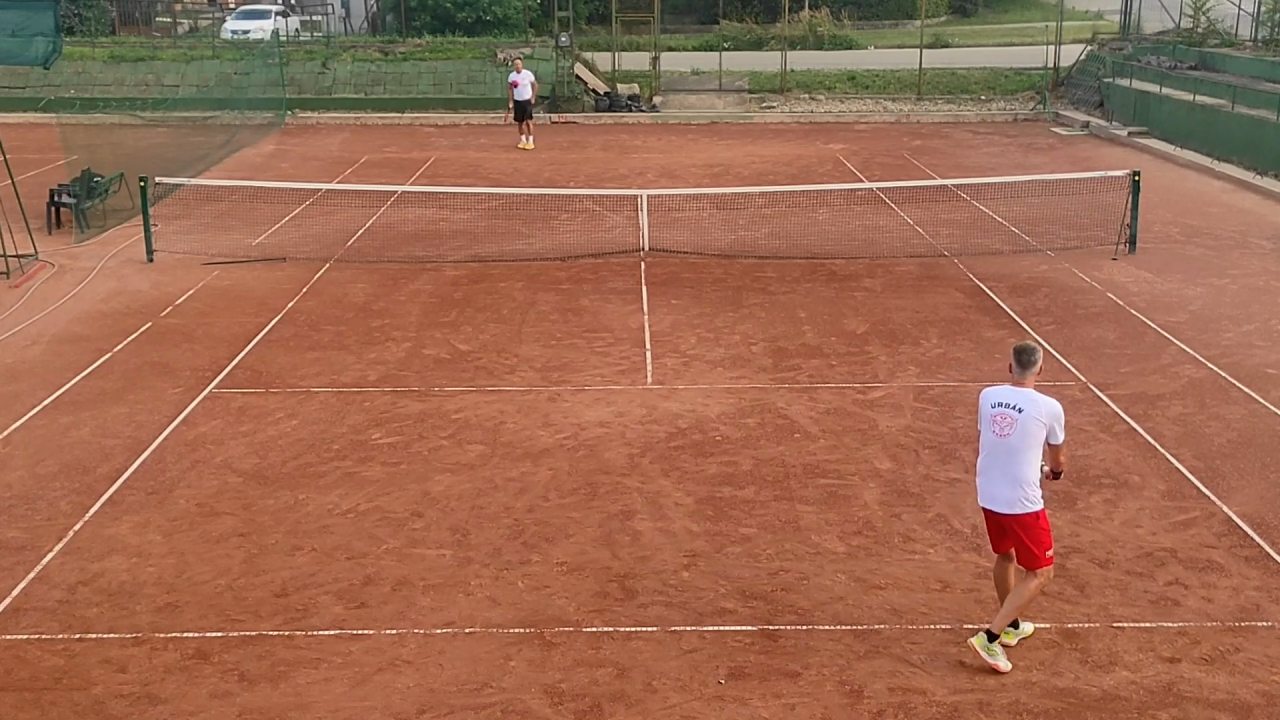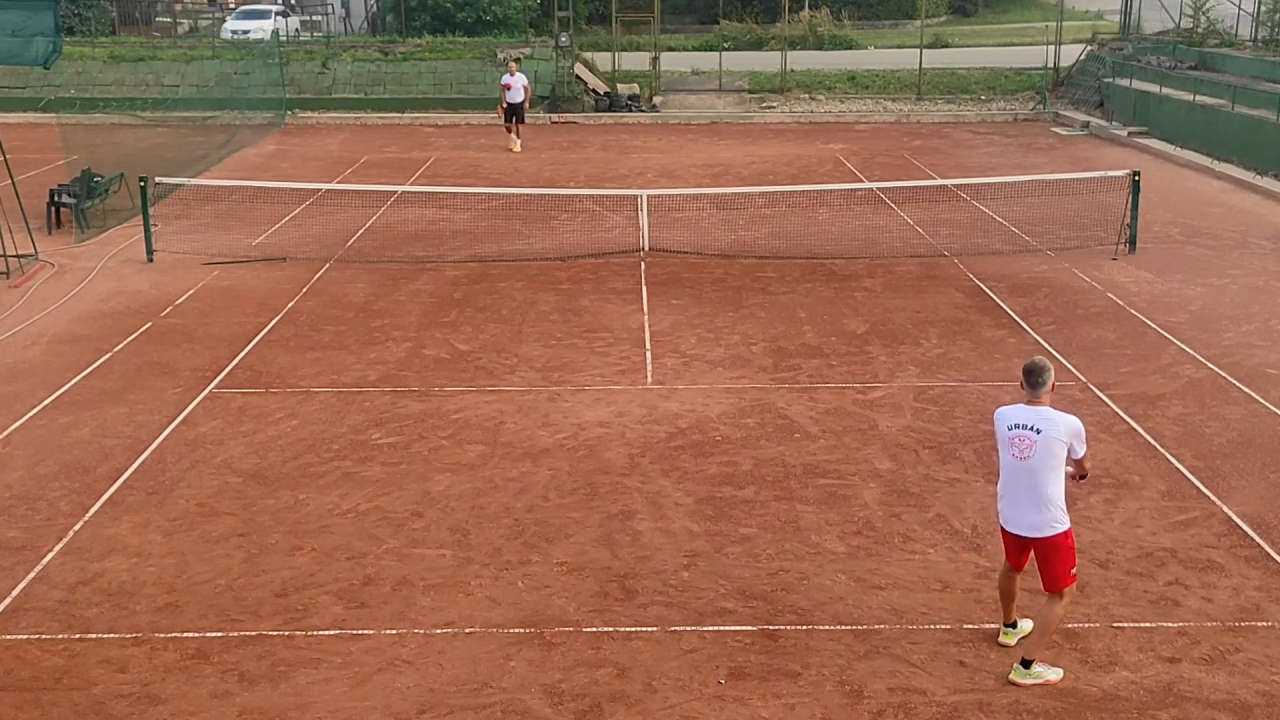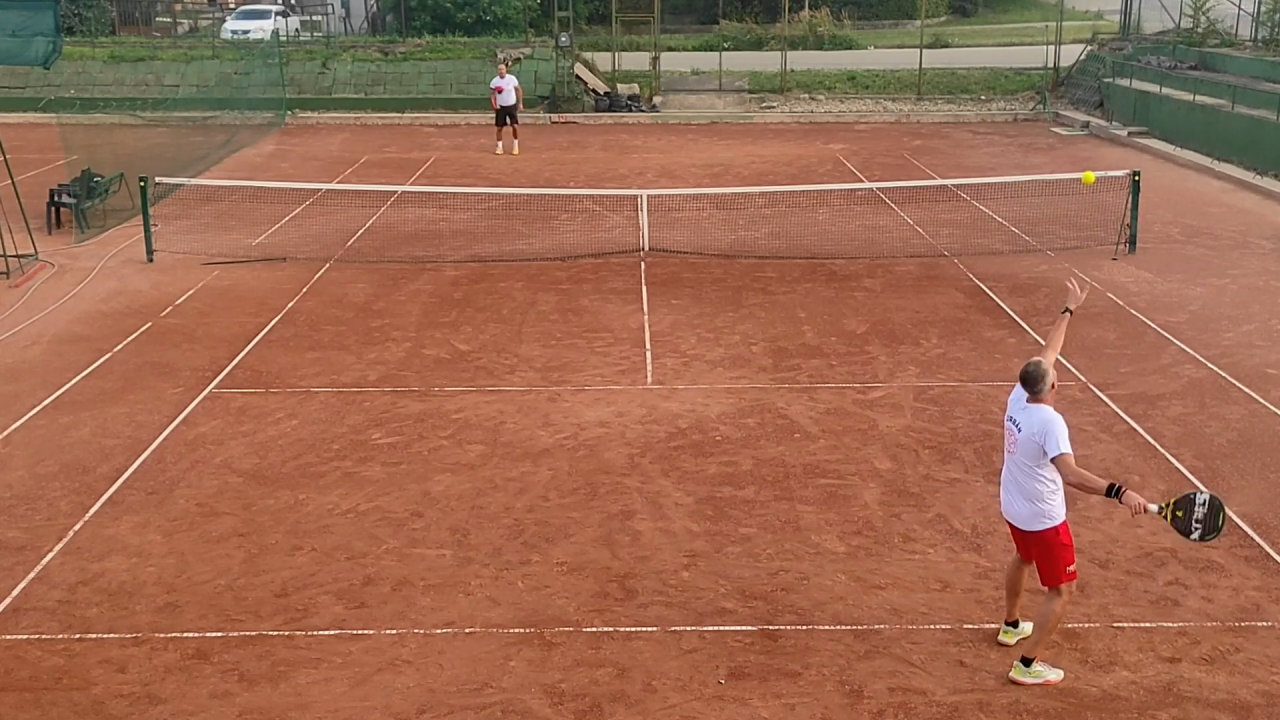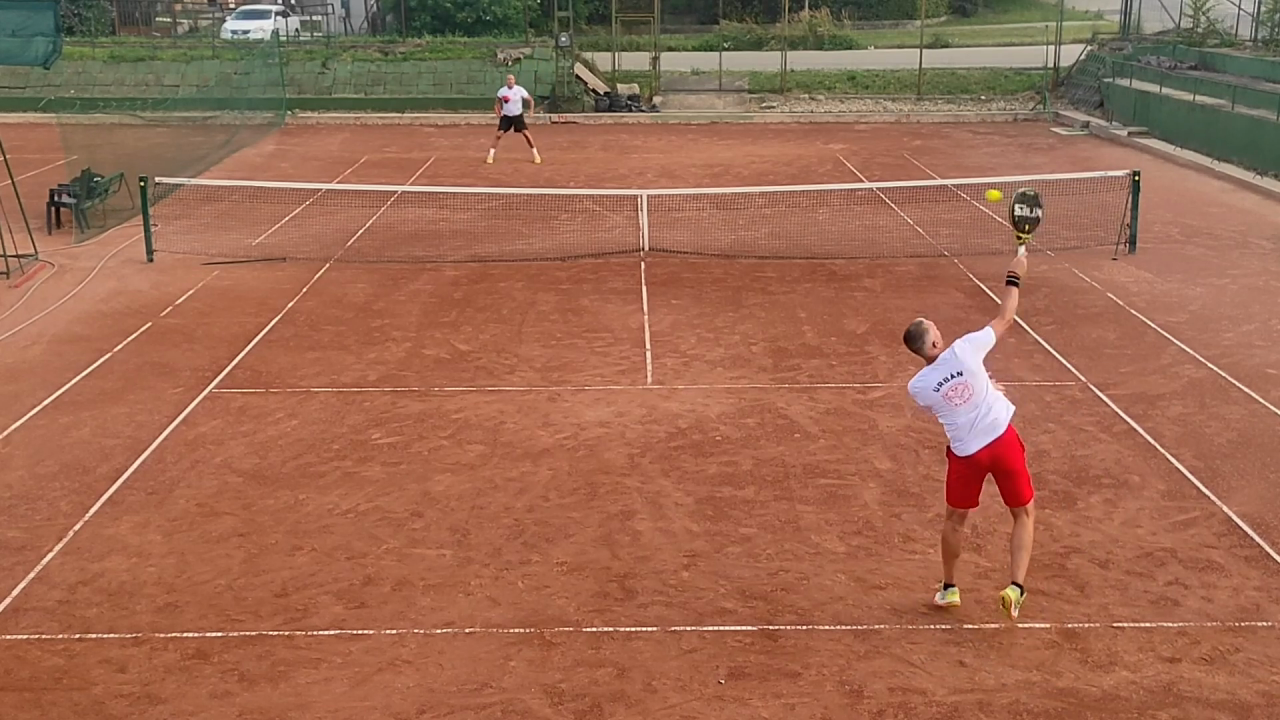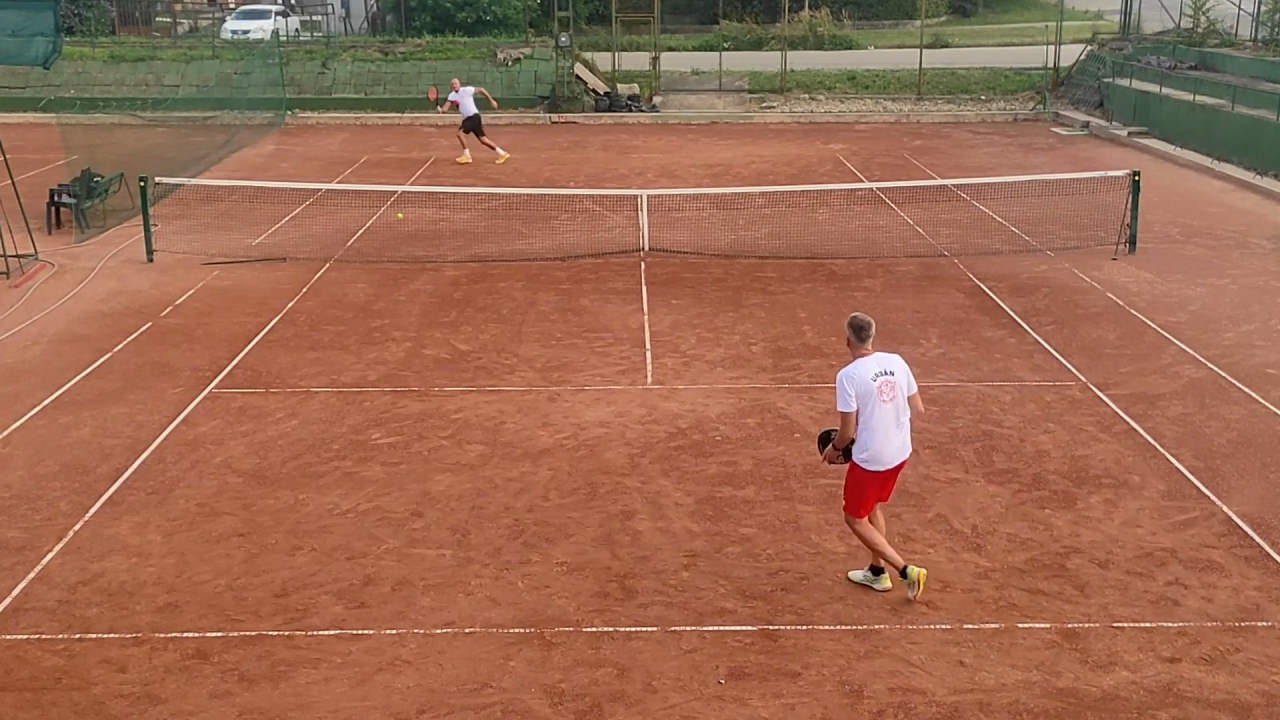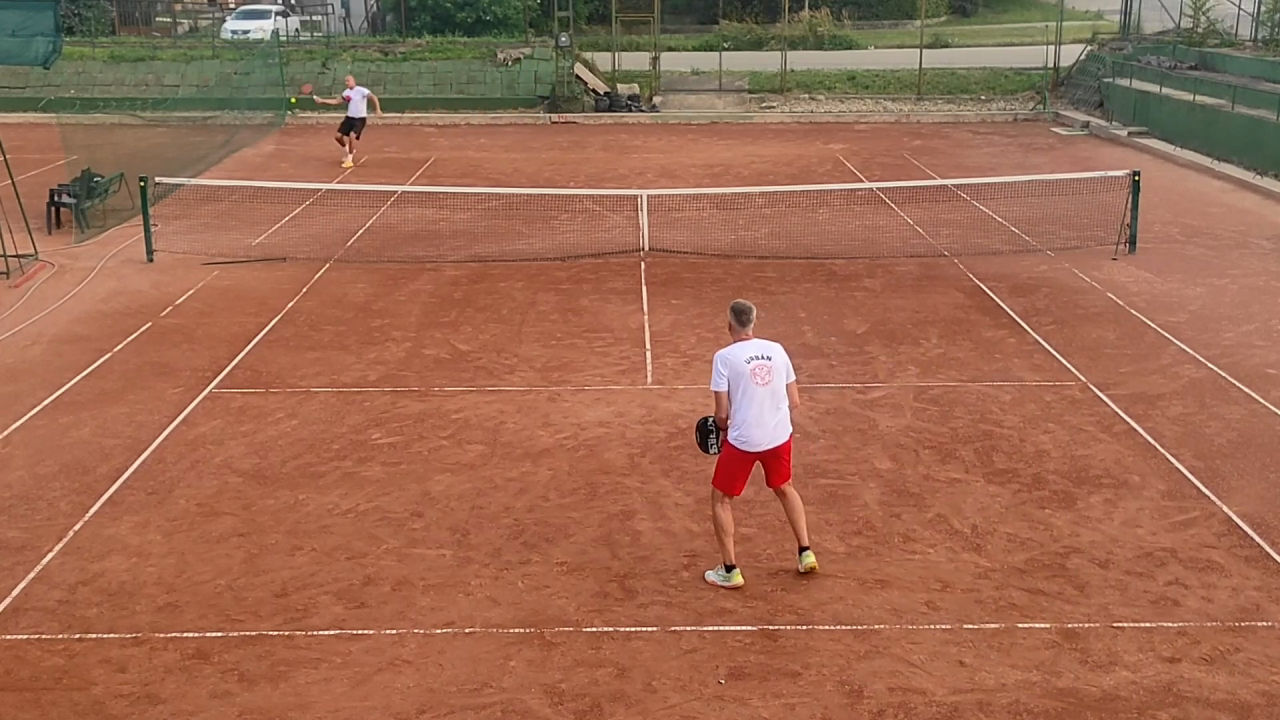
dt=0.7s
person 1, frame 1
left shoulder: (987, 397)
right shoulder: (1049, 407)
right elbow: (1057, 458)
right wrist: (1054, 472)
left hip: (989, 496)
right hip: (1023, 503)
left knee: (1005, 556)
right knee: (1040, 573)
left ankle: (1011, 624)
right ankle: (990, 637)
person 1, frame 2
left shoulder: (1002, 416)
right shoulder: (1068, 424)
right elbow: (1082, 466)
right wrist: (1078, 474)
left hip: (1010, 518)
right hip: (1050, 525)
left knee: (1012, 567)
right knee: (1061, 594)
left ankle: (1010, 626)
right ankle: (1026, 666)
person 1, frame 3
left shoulder: (1017, 399)
right shoulder: (1050, 422)
left elbow: (1048, 352)
right elbow: (1071, 474)
left wrist: (1068, 309)
right wrist: (1119, 492)
left hip: (1013, 508)
right hip: (1043, 518)
left knee: (1023, 558)
right knee: (1060, 592)
left ankle: (1011, 625)
right ankle: (1027, 665)
person 1, frame 4
left shoulder: (917, 387)
right shoulder: (964, 350)
right elbow: (1006, 318)
right wrist: (1013, 277)
left hip: (965, 454)
right hip: (1001, 441)
left knee: (954, 520)
right knee: (1024, 515)
left ankle: (949, 589)
right ankle: (1015, 587)
person 1, frame 5
left shoulder: (848, 375)
right shoulder: (897, 362)
left elbow: (847, 432)
right elbow: (918, 409)
left wrist: (834, 449)
left hip: (868, 459)
right hip: (900, 453)
left knee: (858, 522)
right knee: (871, 507)
left ankle: (908, 571)
right ankle: (877, 572)
person 1, frame 6
left shoulder: (724, 357)
right shoulder: (777, 350)
left elbow: (722, 413)
right elbow: (794, 401)
left wrist: (725, 427)
left hip: (743, 440)
right hip: (780, 436)
left knee: (720, 499)
right knee: (785, 489)
left ankle: (730, 571)
right ankle: (805, 552)
